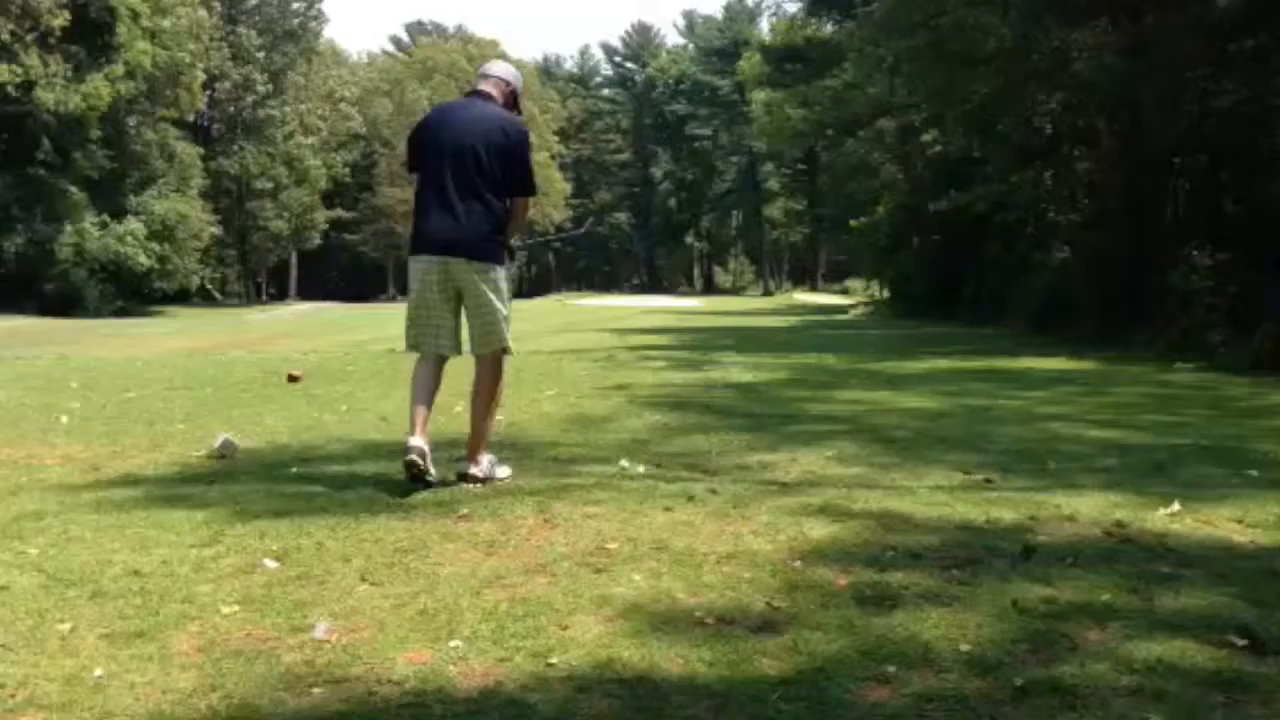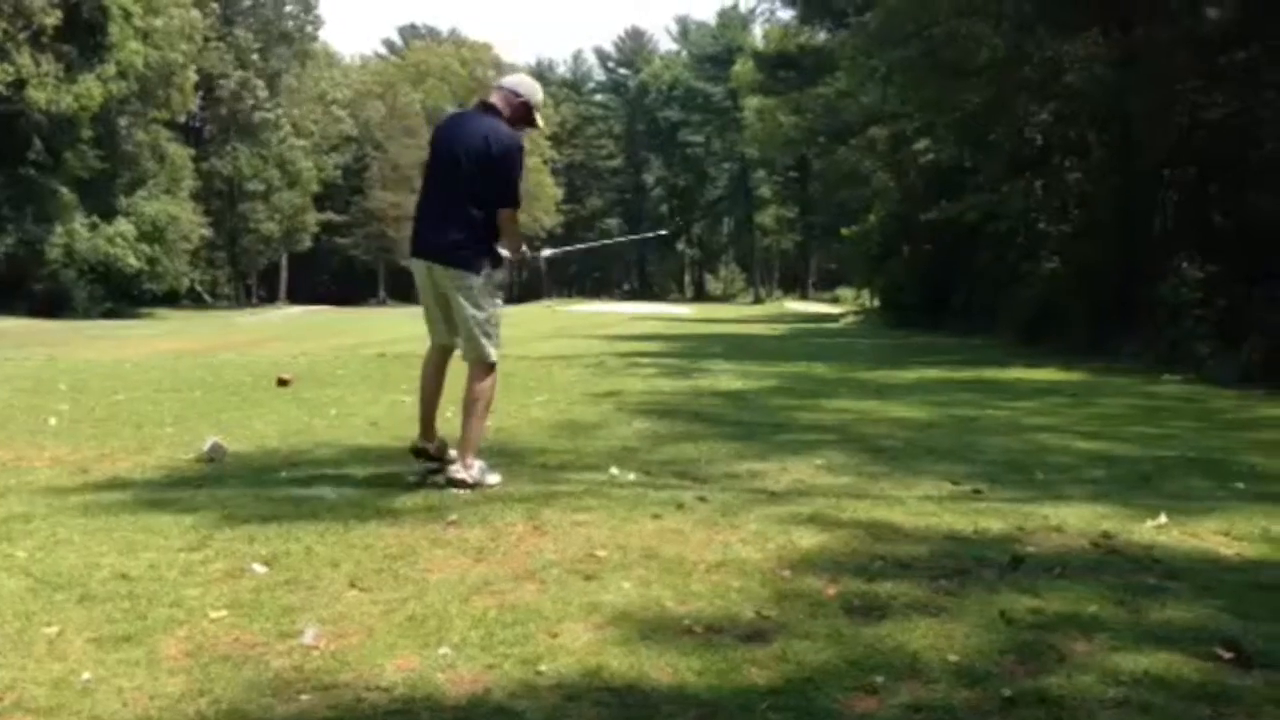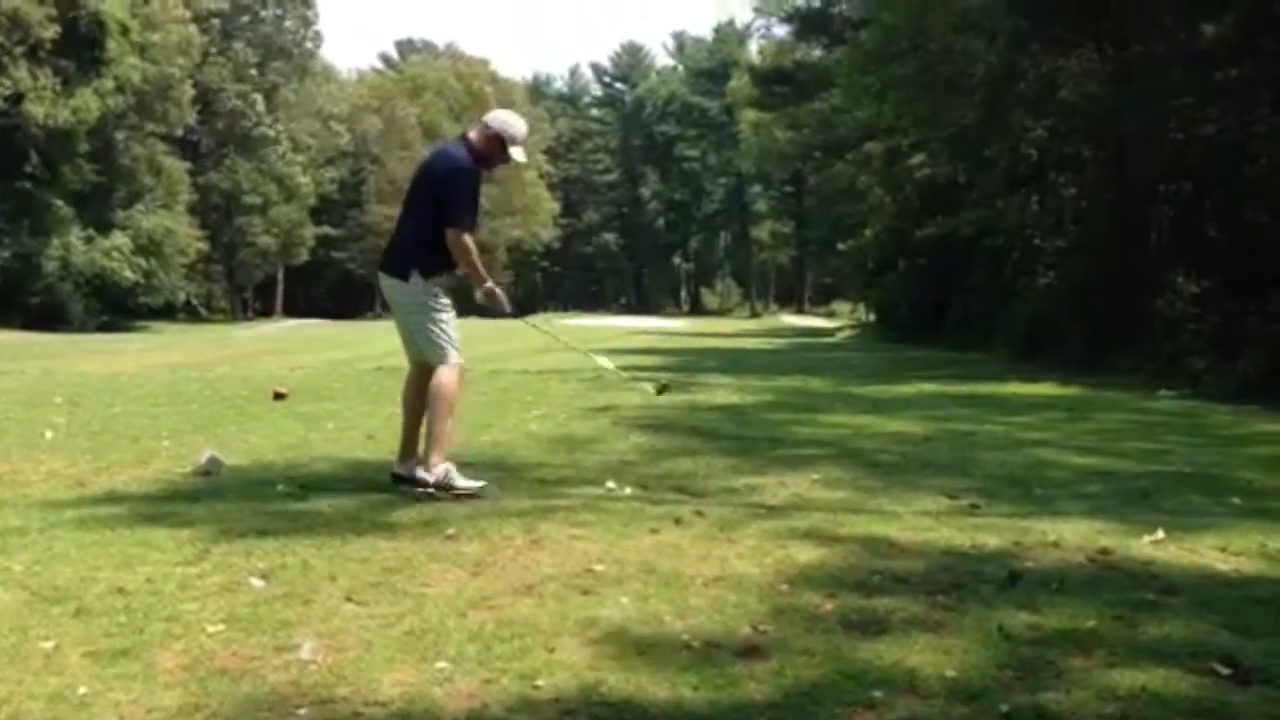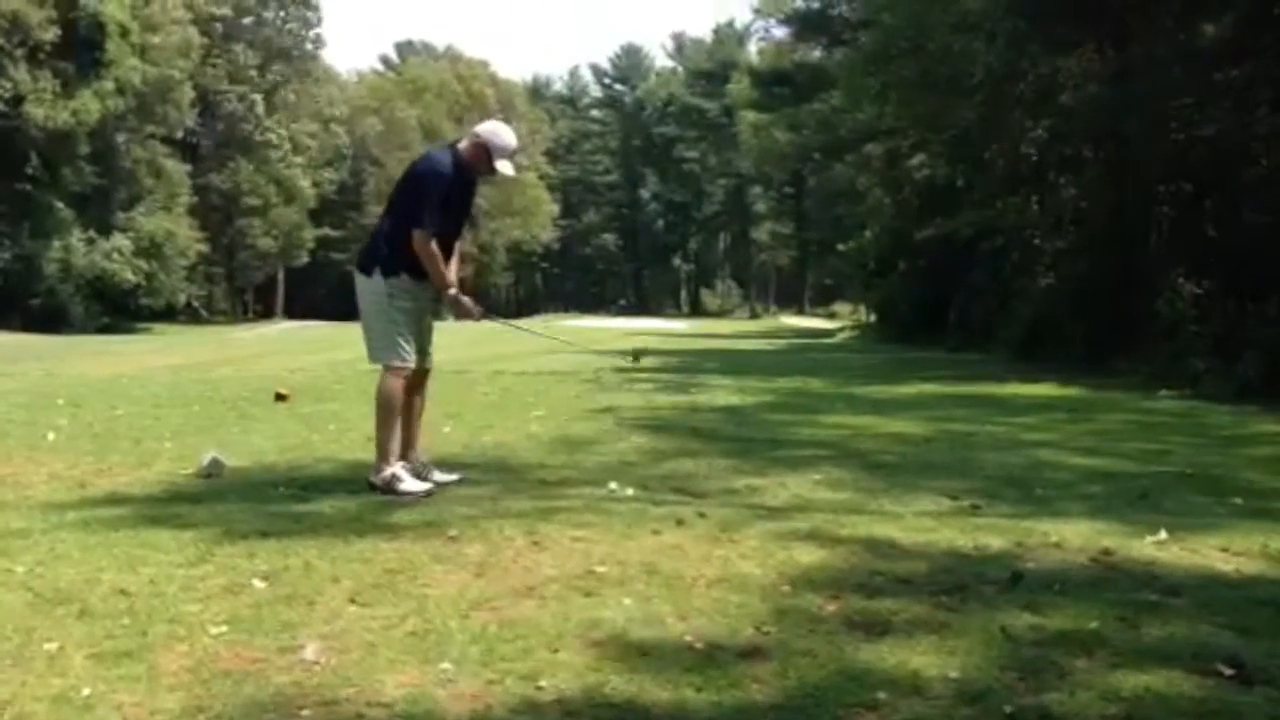
dt=0.5s
person 1, frame 1
left shoulder: (433, 119)
right shoulder: (511, 128)
left elbow: (417, 177)
right elbow: (521, 204)
left hip: (428, 250)
right hip: (482, 254)
left knee: (431, 353)
right knee: (490, 354)
left ankle: (417, 440)
right ankle: (477, 459)
person 1, frame 2
left shoulder: (448, 126)
right shoulder: (506, 141)
right elbow: (505, 215)
left wrist: (500, 245)
right wrist: (516, 248)
left hip: (425, 253)
right hip: (468, 261)
left knee: (441, 345)
right knee: (482, 360)
left ankle: (427, 439)
right ankle: (466, 463)
person 1, frame 3
left shoulder: (458, 160)
right shoulder: (459, 165)
left elbow: (460, 234)
right elbow: (455, 238)
left wrist: (476, 280)
right wrist: (487, 286)
left hip: (412, 272)
right hip: (415, 275)
left knee: (425, 363)
right knee: (449, 362)
left ankle: (409, 461)
right ankle: (435, 465)
person 1, frame 4
left shoulder: (463, 177)
right shoulder: (436, 170)
left elbow: (449, 238)
right elbow: (421, 240)
left wrist: (450, 286)
right wrist: (451, 292)
left hip: (415, 279)
right hip: (387, 276)
left knee: (419, 369)
right knee: (399, 367)
left ankle: (411, 461)
right ankle: (385, 469)
